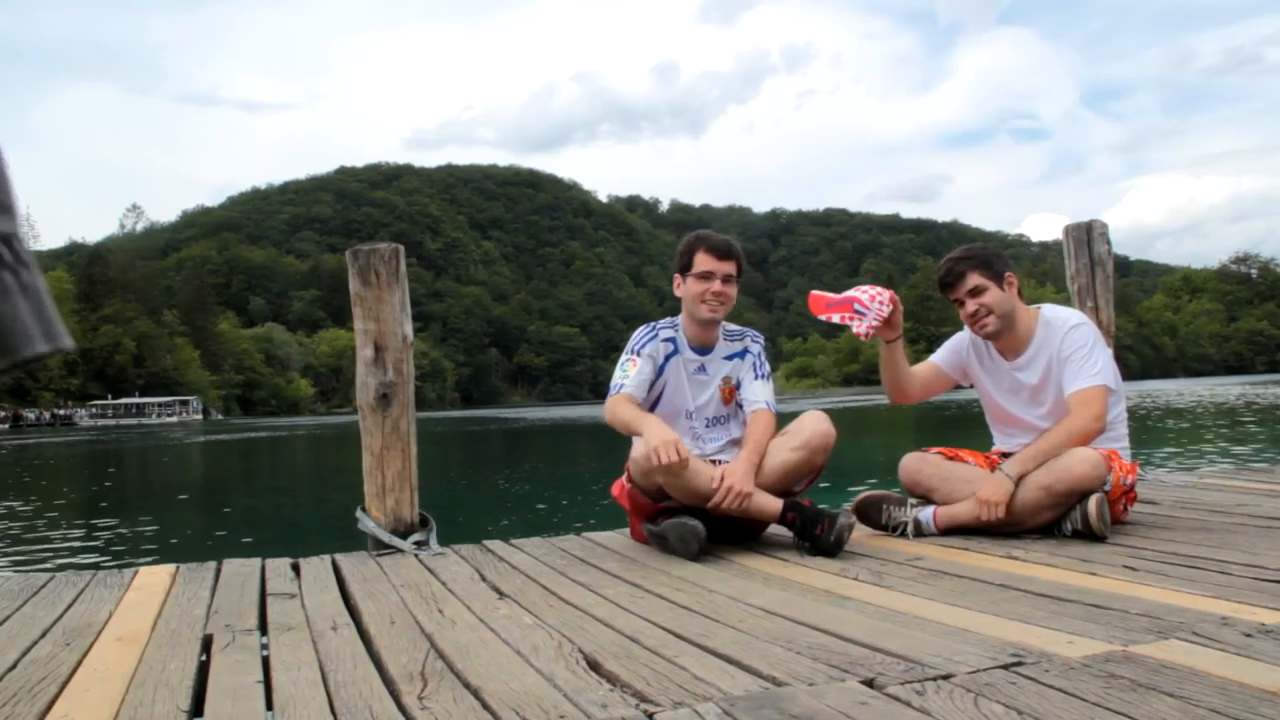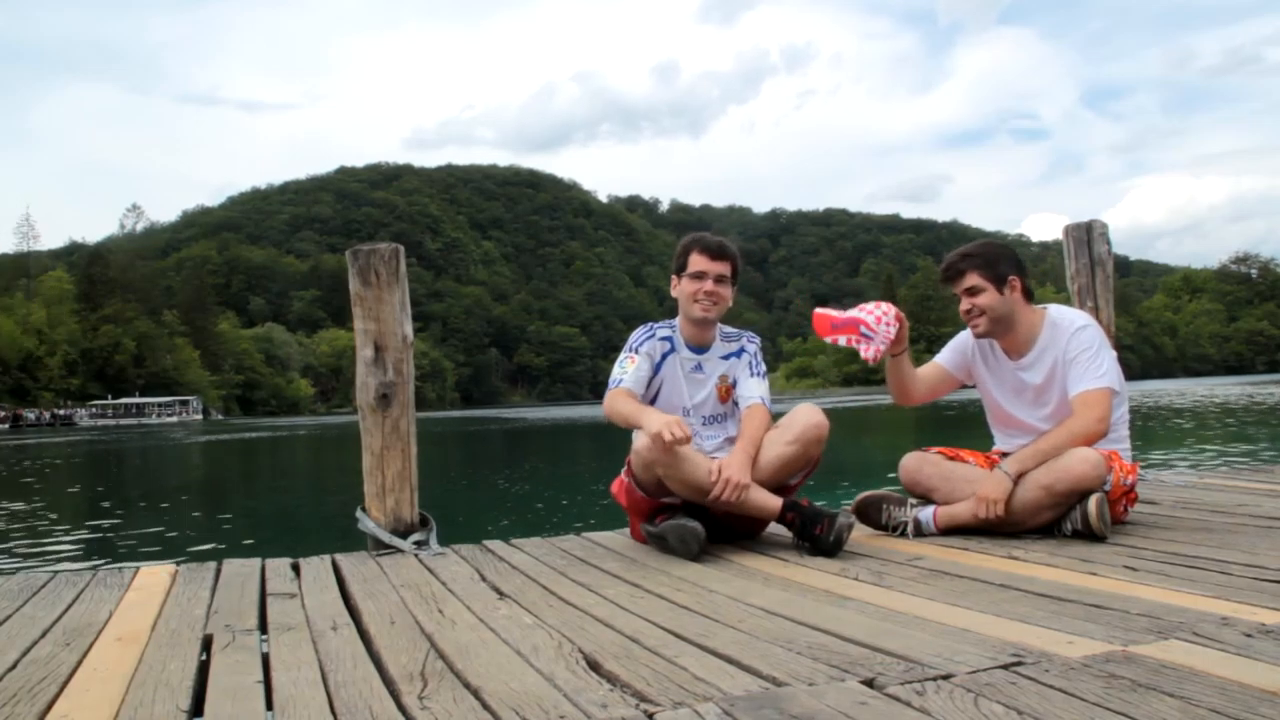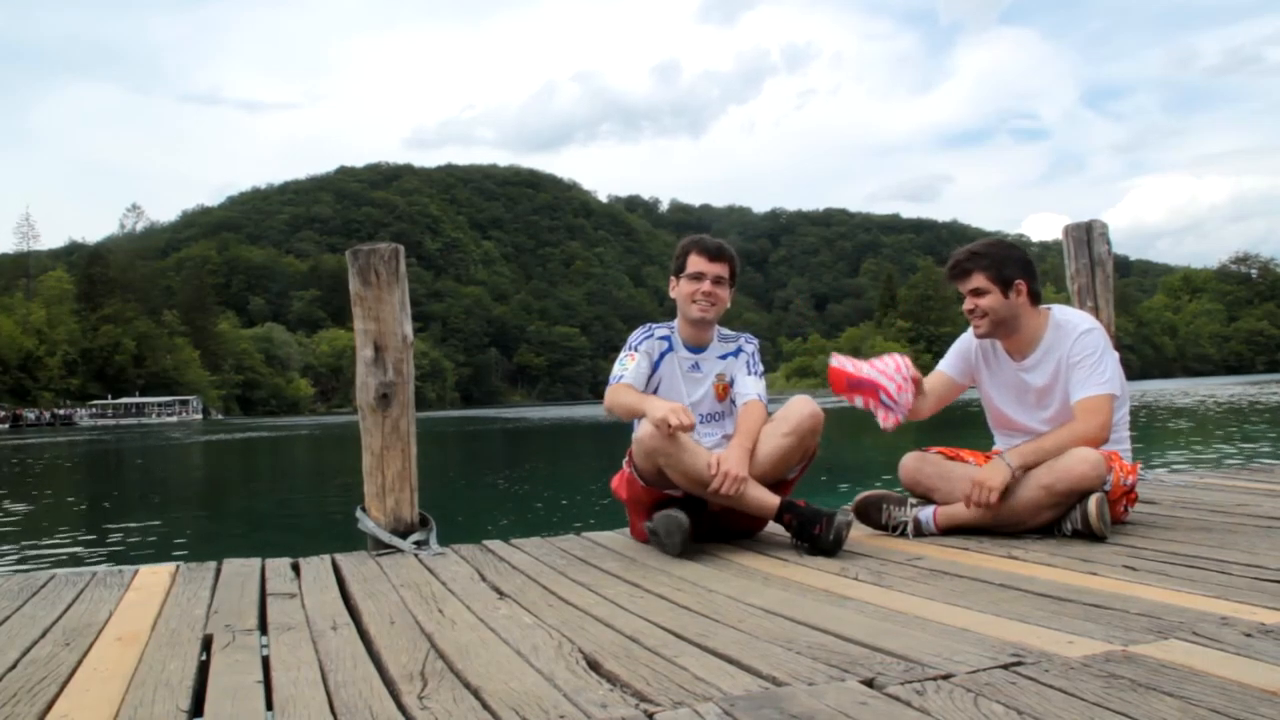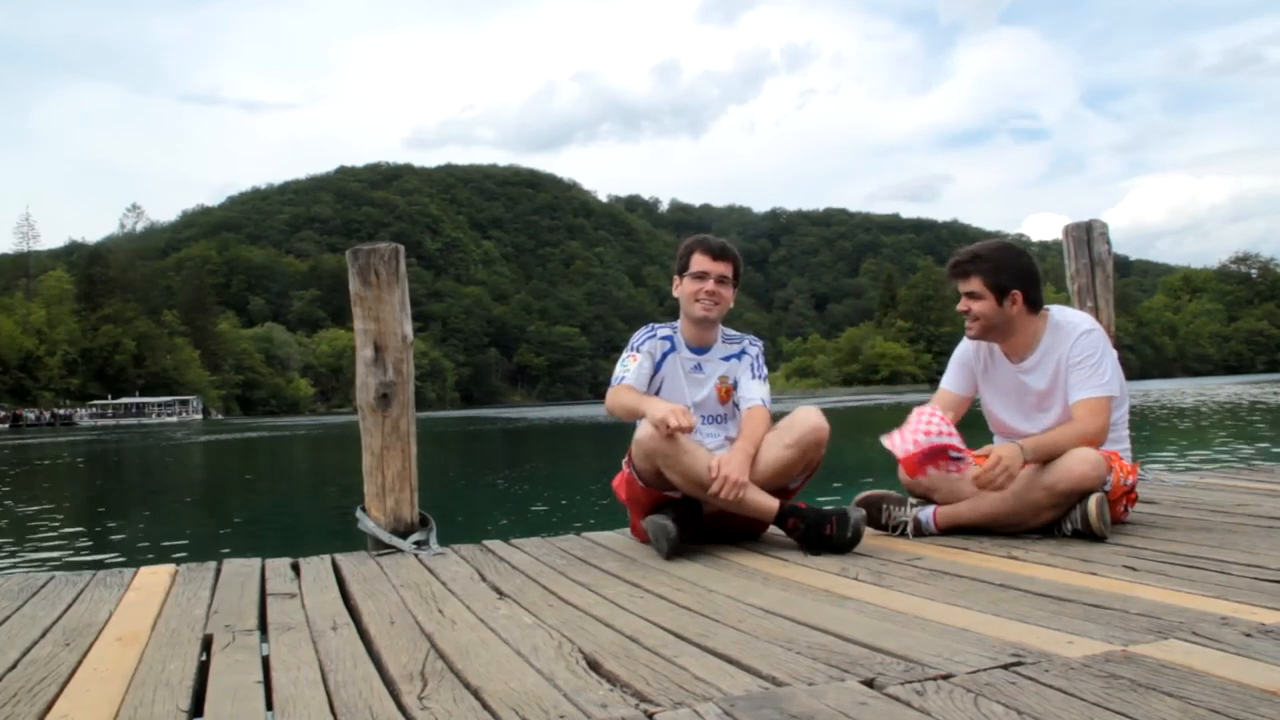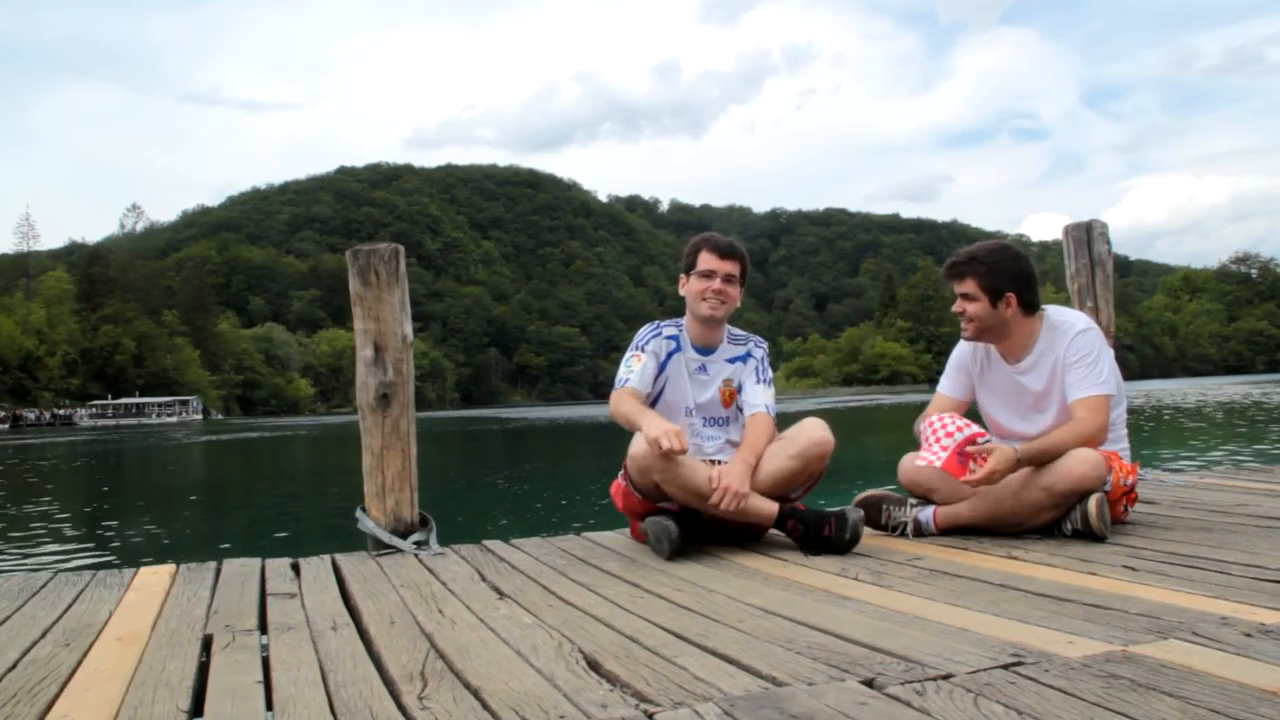
dt=0.2s
person 1, frame 1
left shoulder: (748, 345)
right shoulder: (651, 339)
left elbow: (761, 413)
right elbow: (615, 407)
left wrist: (745, 463)
right wrist: (651, 425)
left hip: (732, 479)
right hip: (670, 485)
left knee: (817, 427)
right knee: (648, 453)
left ankle: (692, 519)
right ankle: (796, 516)
person 1, frame 2
left shoulder: (745, 346)
right shoulder: (649, 340)
left elbow: (757, 409)
right elbow: (614, 402)
left wrist: (741, 456)
right wrist: (650, 416)
left hip: (728, 476)
right hip: (664, 489)
left knee: (810, 419)
right knee: (652, 444)
left ankle: (685, 520)
right ankle: (796, 515)
person 1, frame 3
left shoulder: (742, 348)
right shoulder: (649, 340)
left elbow: (754, 406)
right elbow: (614, 398)
left wrist: (739, 450)
right wrist: (652, 405)
left hip: (728, 482)
right hip: (663, 488)
left knee: (805, 410)
right knee: (655, 430)
left ankle: (690, 516)
right ankle: (794, 516)
person 1, frame 4
left shoulder: (746, 349)
right shoulder: (651, 340)
left elbow: (757, 412)
right elbow: (616, 399)
left wrist: (740, 455)
right wrist: (652, 404)
left hip: (731, 484)
right hip: (663, 489)
left knee: (811, 423)
right knee: (654, 433)
left ankle: (685, 518)
right ankle: (796, 519)
person 1, frame 5
left shoulder: (752, 351)
right shoulder: (656, 338)
left elbow: (761, 418)
right elbow: (620, 401)
left wrist: (741, 466)
right wrist: (651, 420)
left hip: (733, 487)
right hip: (665, 491)
left knee: (816, 435)
right knee: (646, 449)
left ankle: (685, 522)
right ankle: (794, 521)
person 2, frame 1
left shoulder: (1071, 329)
right shoulder: (968, 345)
left elbow: (1089, 421)
right elbow: (904, 392)
left wrist: (1009, 473)
right wrist: (891, 338)
left hip: (1096, 466)
right hip: (1014, 466)
left knee: (1082, 465)
right knee: (914, 467)
left ankle: (926, 518)
right ankle: (1058, 511)
person 2, frame 2
left shoulder: (1076, 331)
right shoulder: (973, 342)
left elbow: (1093, 423)
right elbow: (910, 394)
left wrist: (1008, 470)
right wrist: (896, 349)
left hip: (1093, 467)
right hip: (1015, 468)
left knee: (1082, 466)
right knee: (915, 467)
left ankle: (927, 519)
right ankle: (1061, 511)
person 2, frame 3
left shoulder: (1080, 333)
right shoulder: (976, 342)
left elbow: (1094, 429)
right elbow: (921, 404)
left wrist: (1009, 461)
left hip: (1094, 468)
right hip: (1015, 468)
left knee: (1082, 466)
right knee: (914, 467)
left ankle: (927, 518)
right ankle: (1057, 511)
person 2, frame 4
left shoulder: (1079, 334)
right shoulder: (975, 345)
left elbow: (1092, 430)
left wrist: (1020, 450)
left hip: (1097, 469)
right hip: (1013, 468)
left knee: (1083, 466)
left ankle: (927, 518)
right ankle: (1057, 513)
person 2, frame 5
left shoulder: (1075, 334)
right shoulder: (971, 347)
left elbow: (1092, 430)
right elbow: (930, 419)
left wrist: (1017, 456)
right wrist: (934, 431)
left hip: (1094, 467)
right hip: (1013, 469)
left knee: (1082, 467)
right knee: (913, 468)
left ankle: (926, 519)
right ankle: (1060, 512)
